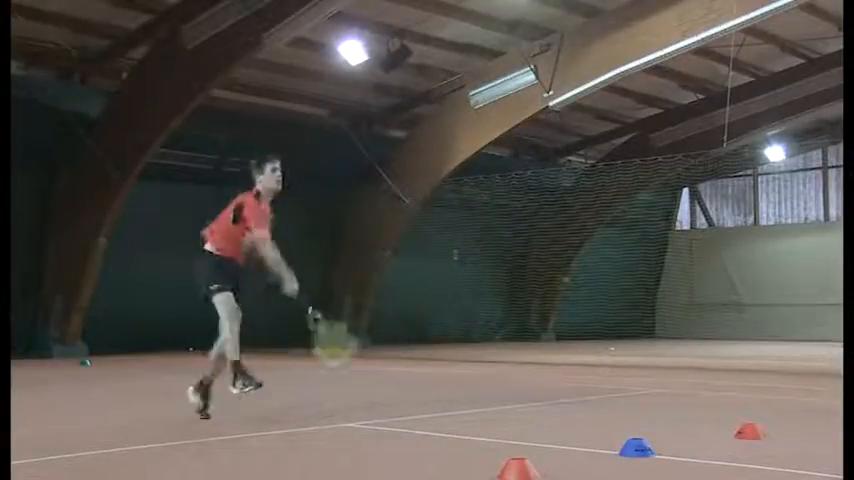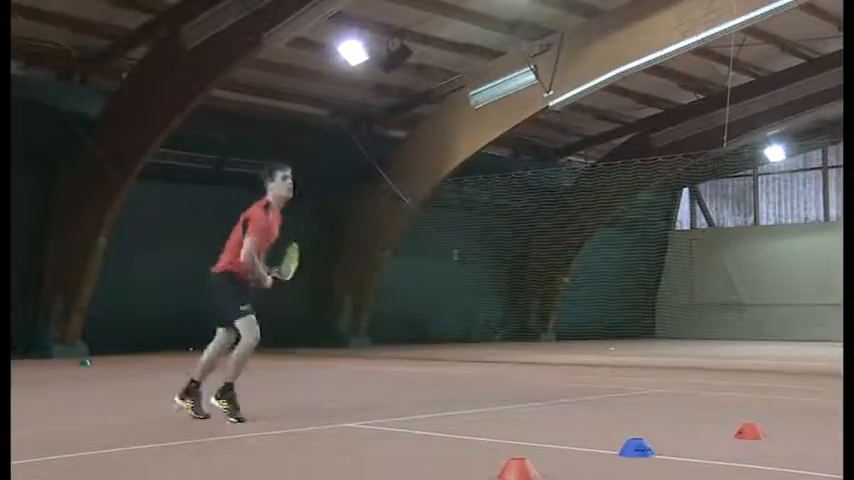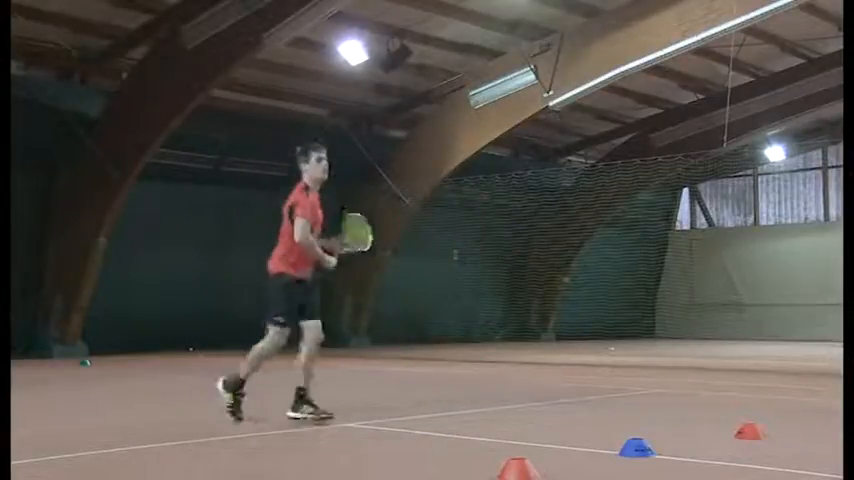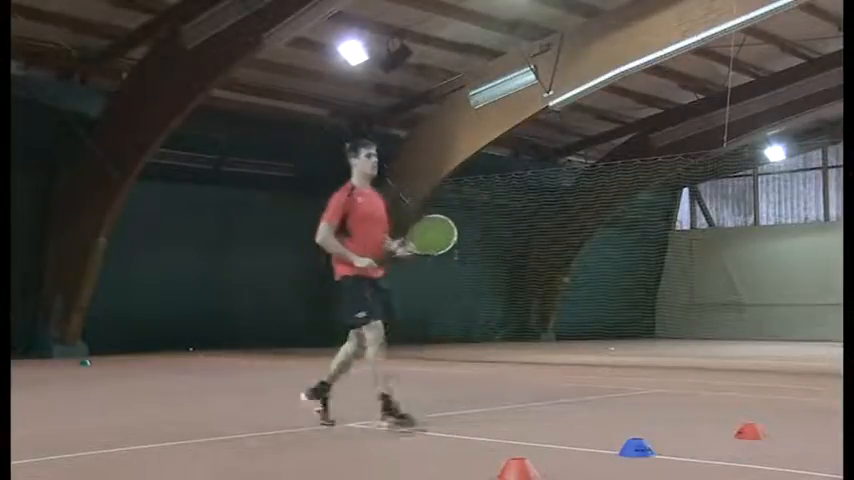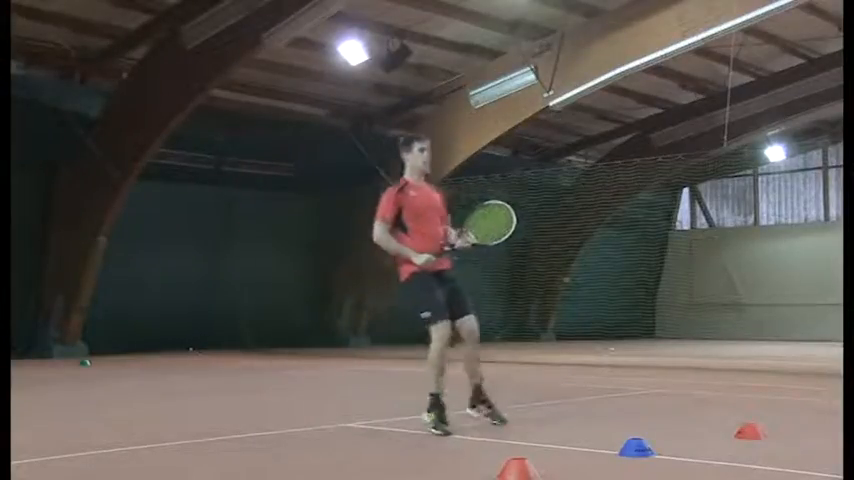
dt=0.3s
person 1, frame 1
left shoulder: (265, 208)
right shoulder: (251, 203)
right elbow: (264, 245)
right wrist: (286, 276)
left hip: (231, 265)
right hip: (217, 259)
left knee: (231, 322)
right knee: (229, 310)
left ankle: (202, 389)
right ankle: (238, 374)
person 1, frame 2
left shoulder: (274, 214)
right shoulder: (260, 214)
right elbow: (246, 256)
left wrist: (262, 274)
right wrist: (264, 278)
left hip: (240, 279)
right hip: (230, 276)
left knee: (223, 341)
right knee: (251, 335)
left ankle: (188, 394)
right ankle: (225, 393)
person 1, frame 3
left shoulder: (312, 196)
right shoulder: (303, 196)
right elbow: (300, 236)
left wrist: (328, 245)
right wrist: (324, 259)
left hip: (303, 277)
right hip: (285, 276)
left knee: (314, 335)
right knee: (276, 340)
left ankle: (301, 401)
right ankle: (233, 385)
person 1, frame 4
left shoulder: (377, 198)
right shoulder: (344, 196)
right elbow: (322, 236)
left wrist: (396, 247)
right wrist: (355, 259)
left hip: (374, 277)
right hip: (352, 277)
left knee: (358, 342)
right knee: (375, 336)
left ankle: (318, 392)
right ankle: (388, 408)
person 1, frame 5
left shoulder: (434, 193)
right shoulder: (396, 193)
right elbow: (379, 234)
left wrist: (457, 238)
right wrist: (413, 256)
left hip: (443, 270)
right hip: (417, 274)
left knee: (471, 330)
right knee: (441, 333)
left ankle: (478, 398)
right ankle: (435, 405)
